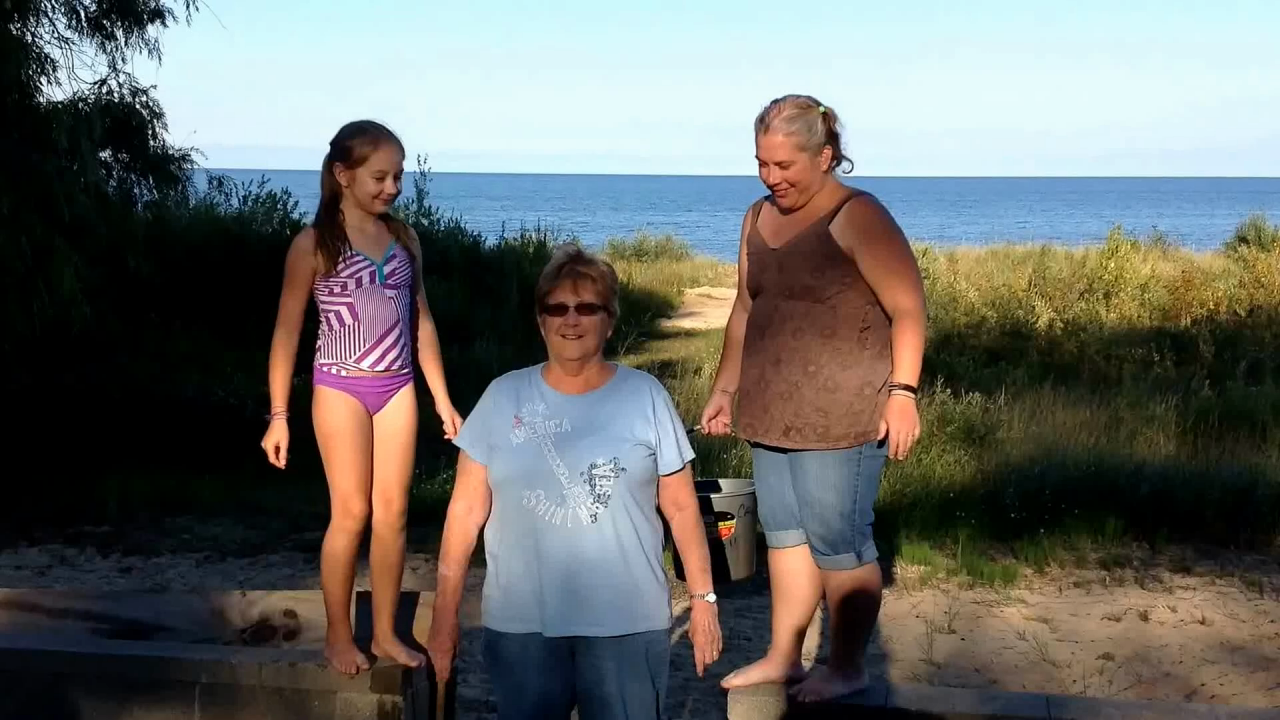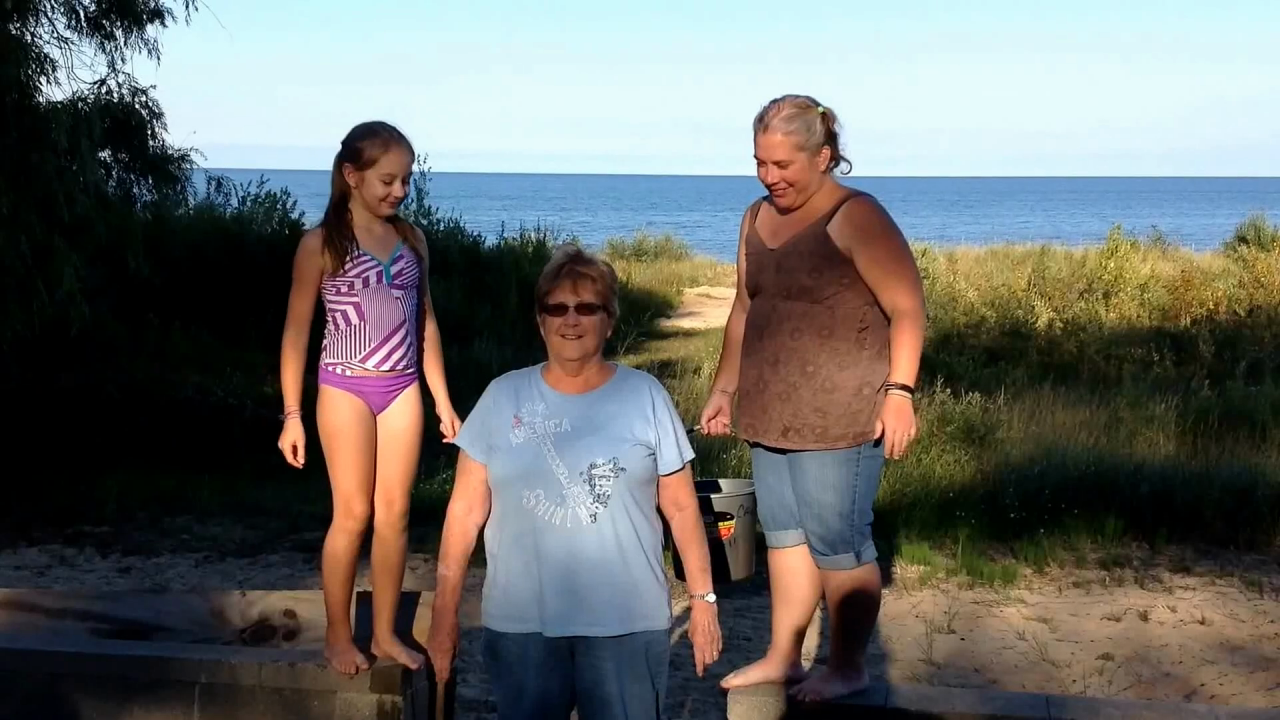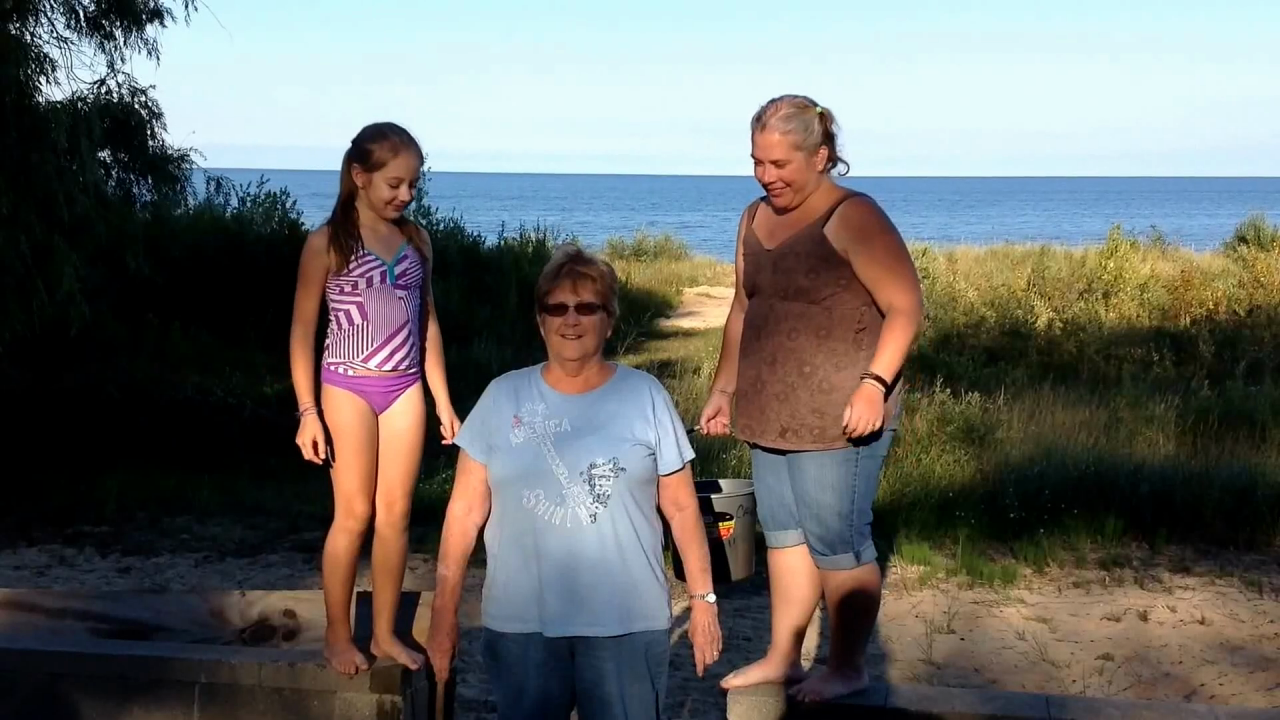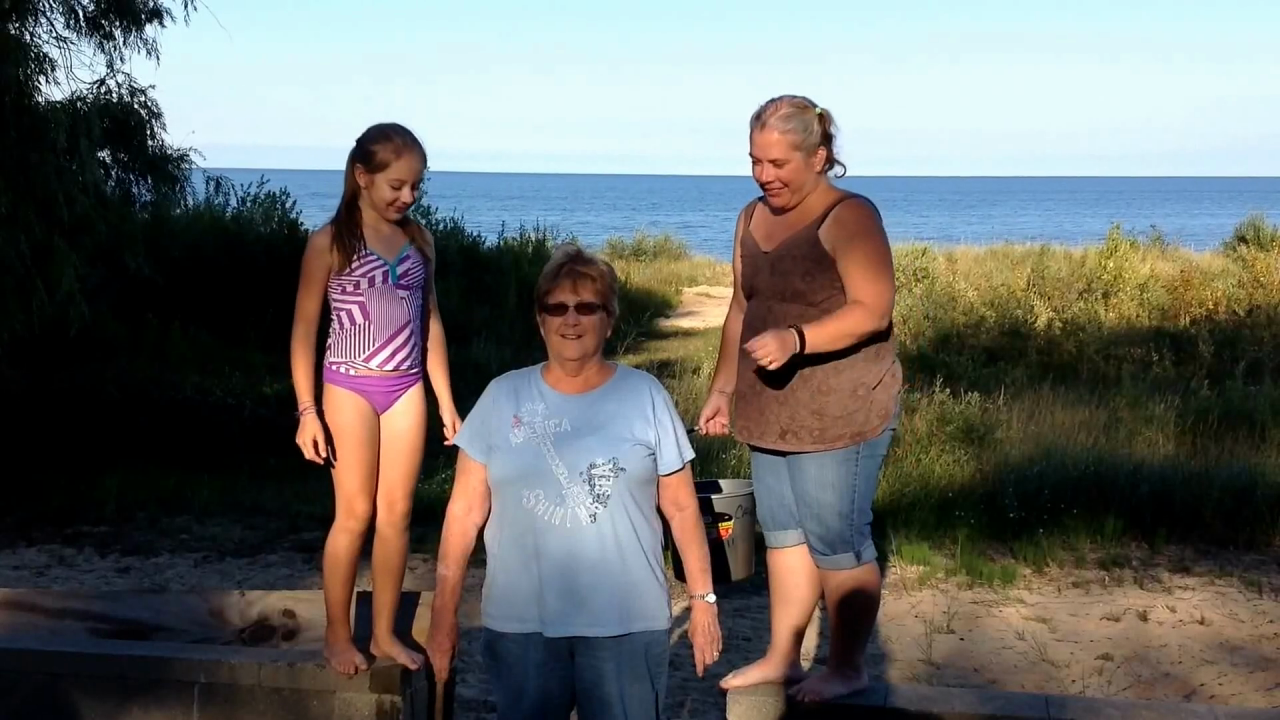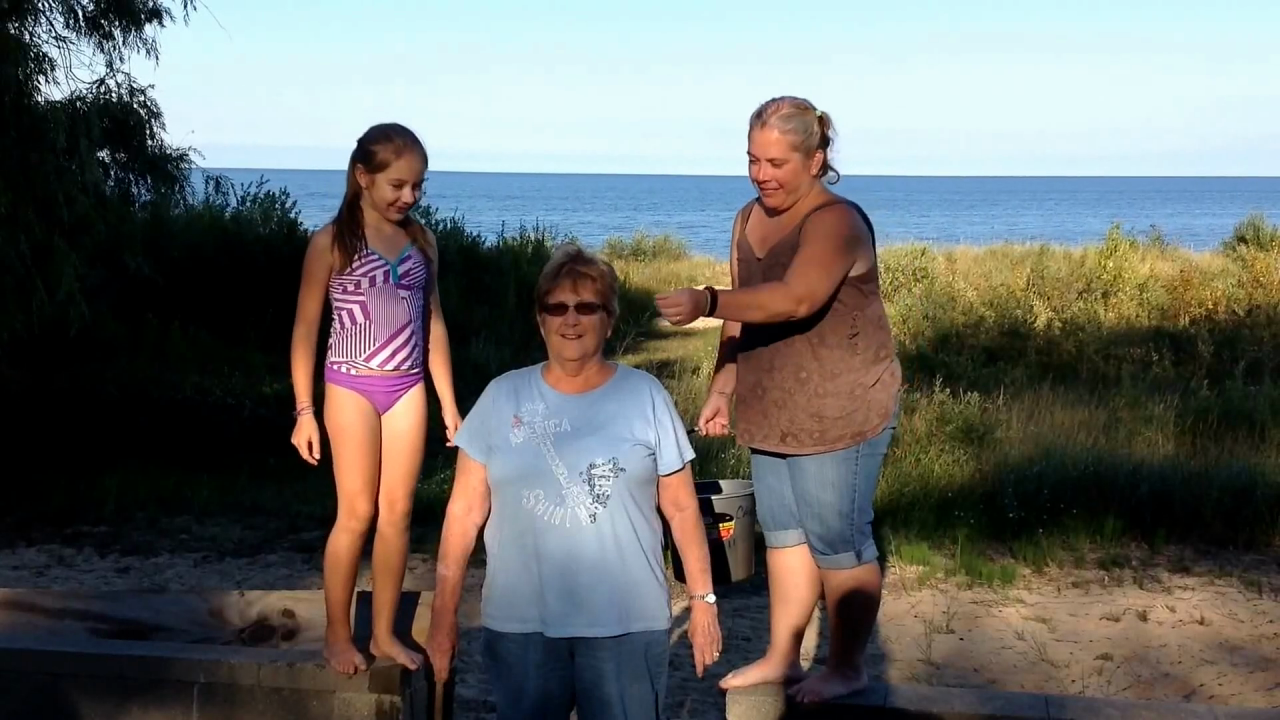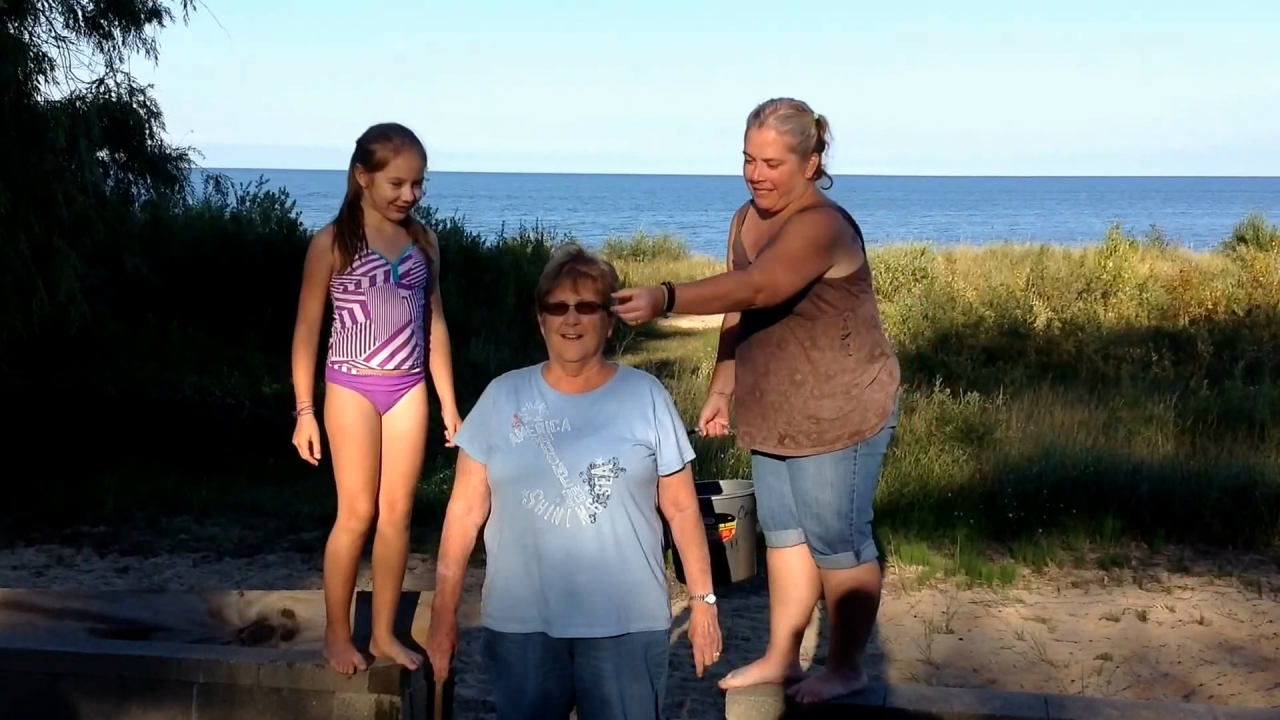
dt=0.2s
person 1, frame 1
left shoulder: (858, 217)
right shoulder: (758, 218)
left elbow: (908, 309)
left wrist: (902, 391)
right wrist: (725, 388)
left hip: (839, 414)
right hip: (774, 410)
left knee: (838, 541)
right knee: (784, 533)
left ankle: (848, 667)
right ankle: (782, 657)
person 1, frame 2
left shoulder: (856, 217)
right shoulder: (757, 217)
left elbow: (907, 309)
left wrist: (898, 391)
right wrist: (724, 388)
left hip: (838, 414)
right hip: (773, 411)
left knee: (837, 541)
right knee: (784, 533)
left ankle: (848, 667)
right ankle: (782, 657)
person 1, frame 3
left shoulder: (854, 217)
right shoulder: (755, 218)
left elbow: (904, 307)
left wrist: (875, 383)
right wrist: (723, 389)
left hip: (837, 414)
right hip: (772, 412)
left knee: (837, 541)
right knee: (783, 532)
left ankle: (848, 667)
right ankle: (781, 658)
person 1, frame 4
left shoulder: (849, 218)
right shoulder: (752, 218)
left elbow: (872, 310)
left wrist: (796, 339)
right wrist: (722, 388)
left hip: (836, 410)
right hip: (772, 412)
left knee: (836, 541)
right knee: (782, 532)
left ankle: (848, 667)
right ankle: (780, 657)
person 1, frame 5
left shoulder: (836, 221)
right shoulder: (750, 219)
left elbow: (794, 298)
left wrist: (704, 302)
right wrist: (722, 389)
left hip: (840, 413)
right hip: (774, 412)
left knee: (837, 540)
right knee: (783, 532)
left ankle: (847, 667)
right ankle: (780, 657)
person 1, frame 6
left shoulder: (821, 225)
right shoulder: (744, 220)
left elbow: (754, 289)
left wrist: (665, 298)
right wrist: (721, 389)
left hip: (839, 413)
right hip: (775, 412)
left knee: (836, 540)
right knee: (783, 532)
left ankle: (847, 666)
right ankle: (780, 656)
person 2, frame 1
left shoulder: (404, 238)
right shoulder: (314, 243)
left elbow: (421, 319)
right elbow: (287, 330)
left wrist: (443, 398)
right wrist: (279, 415)
left hip: (397, 388)
right hip: (341, 390)
left knee: (393, 511)
right knee: (351, 513)
left ankle: (385, 632)
right ankle: (338, 635)
person 2, frame 2
left shoulder: (411, 239)
right shoulder: (321, 243)
right elbow: (297, 330)
left wrist: (443, 399)
right wrist: (292, 414)
left hip: (403, 389)
right hip: (346, 389)
left knee: (395, 512)
right knee: (352, 513)
left ankle: (385, 632)
right ankle: (337, 635)
person 2, frame 3
left shoulder: (416, 240)
right shoulder: (327, 242)
right elbow: (302, 329)
left wrist: (443, 400)
right wrist: (307, 411)
left hip: (404, 390)
right hip: (348, 389)
left knee: (396, 513)
right knee: (353, 514)
left ankle: (385, 633)
right ankle: (337, 635)
person 2, frame 4
left shoulder: (419, 240)
right shoulder: (330, 241)
right elbow: (304, 328)
left wrist: (446, 400)
right wrist: (307, 411)
left hip: (406, 389)
right hip: (350, 388)
left knee: (397, 512)
right knee: (354, 513)
left ankle: (384, 633)
right ankle: (337, 635)
person 2, frame 5
left shoulder: (422, 240)
right shoulder: (332, 241)
right elbow: (306, 327)
left wrist: (449, 401)
right wrist: (304, 410)
left hip: (408, 389)
right hip: (352, 388)
left knee: (398, 512)
right knee: (357, 512)
left ankle: (384, 633)
right ankle: (337, 634)
person 2, frame 6
left shoulder: (423, 241)
right shoulder: (333, 242)
right elbow: (307, 328)
left wrist: (449, 402)
right wrist: (304, 410)
left hip: (409, 390)
right hip: (352, 388)
left knee: (398, 512)
right knee: (357, 512)
left ankle: (384, 633)
right ankle: (337, 634)
person 3, frame 1
left shoulder: (646, 396)
right shoulder: (503, 397)
left elbow: (681, 508)
right elbow: (466, 511)
left wrist: (702, 599)
right wrist: (445, 613)
left hip: (628, 623)
right hip: (521, 623)
person 3, frame 2
left shoulder: (646, 396)
right shoulder: (502, 397)
left elbow: (681, 507)
right elbow: (466, 511)
left wrist: (702, 598)
right wrist: (444, 613)
left hip: (628, 624)
right hip: (520, 624)
person 3, frame 3
left shoulder: (645, 396)
right shoulder: (502, 397)
left elbow: (680, 507)
right elbow: (465, 511)
left wrist: (702, 598)
right wrist: (444, 612)
left hip: (628, 623)
right hip: (520, 624)
person 3, frame 4
left shoulder: (645, 396)
right shoulder: (502, 397)
left elbow: (681, 507)
right elbow: (465, 511)
left wrist: (702, 598)
right wrist: (444, 613)
left hip: (627, 623)
right hip: (520, 624)
person 3, frame 5
left shoulder: (646, 396)
right shoulder: (501, 397)
left elbow: (681, 508)
right elbow: (465, 511)
left wrist: (702, 599)
right wrist: (443, 612)
left hip: (627, 623)
right hip: (520, 624)
person 3, frame 6
left shoulder: (646, 395)
right shoulder: (502, 396)
left elbow: (681, 508)
right elbow: (465, 511)
left wrist: (702, 599)
right wrist: (444, 611)
left hip: (627, 623)
right hip: (520, 623)
